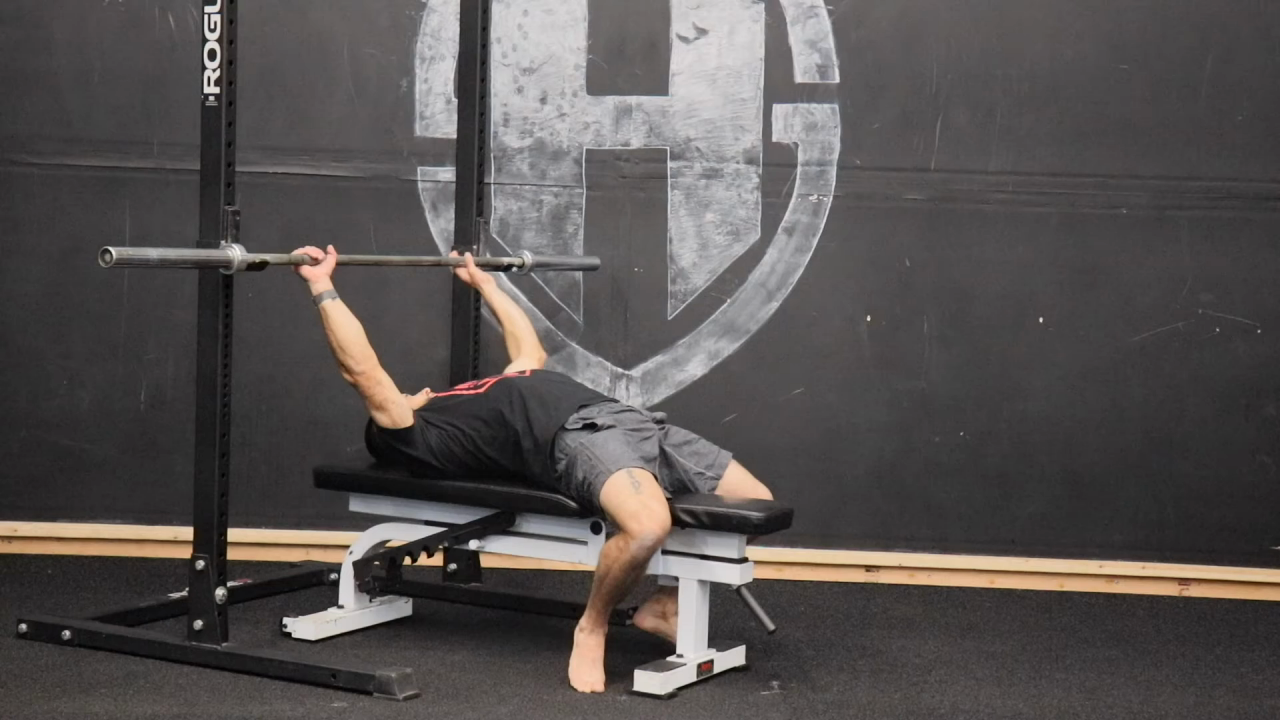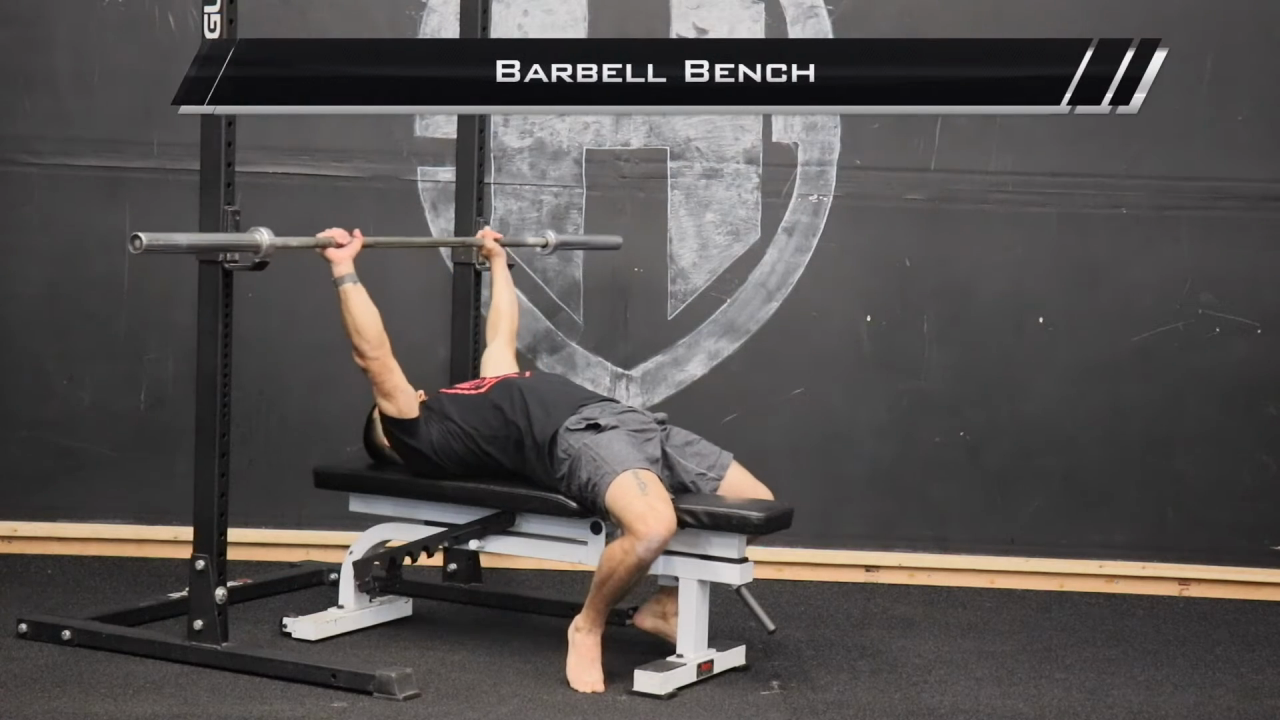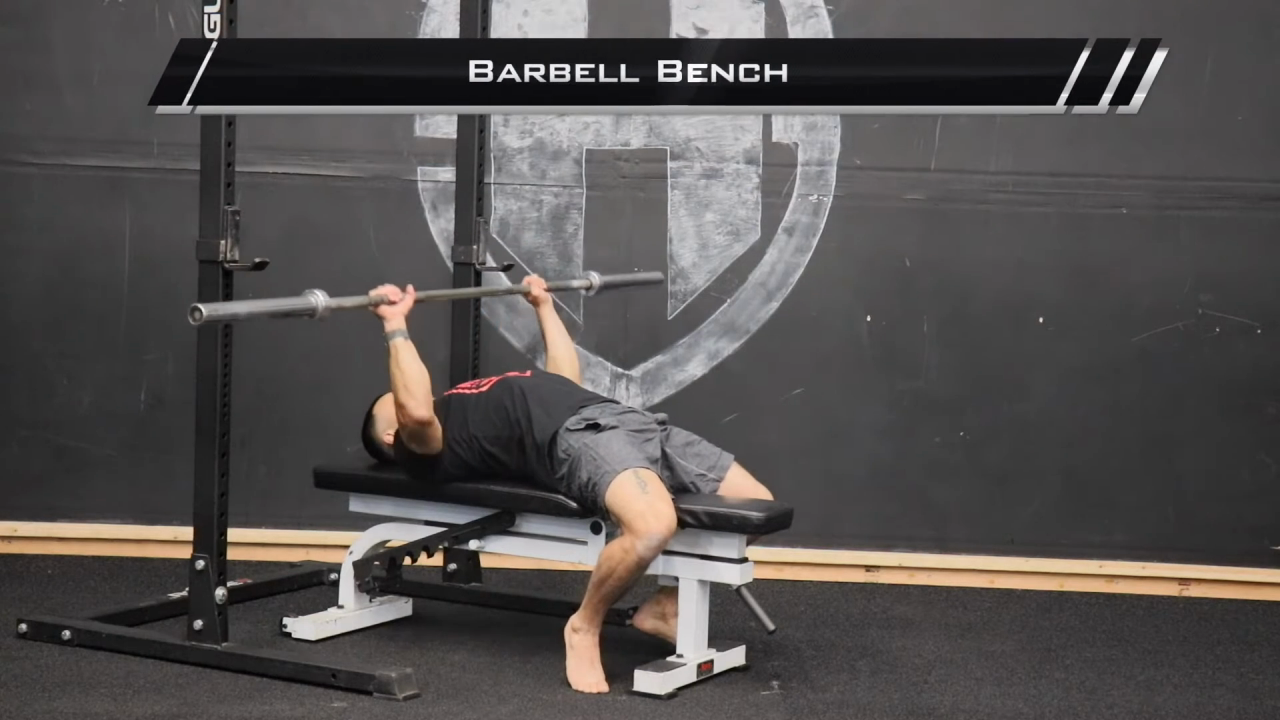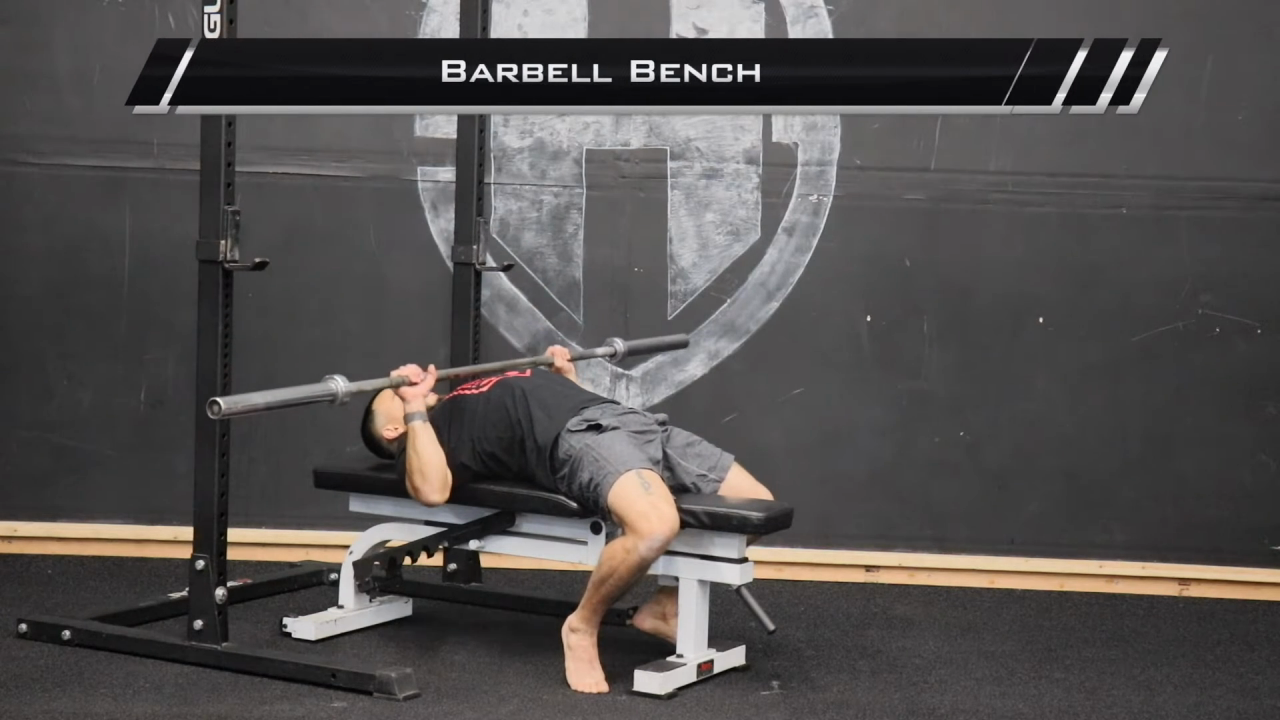
dt=1s
person 1, frame 1
left shoulder: (475, 406)
right shoulder: (421, 438)
left elbow: (530, 351)
right elbow: (363, 371)
left wrist: (484, 283)
right wrist: (322, 286)
left knee: (755, 505)
right knee: (646, 525)
left ankle: (665, 606)
right ankle: (592, 628)
person 1, frame 2
left shoulder: (474, 402)
right shoulder: (423, 436)
left elbow: (501, 335)
right elbow: (373, 356)
left wrist: (496, 260)
right wrist: (344, 270)
left knee: (756, 506)
right knee: (653, 527)
left ankle: (665, 606)
right ankle: (587, 627)
person 1, frame 3
left shoulder: (475, 407)
right shoulder: (425, 446)
left elbow: (567, 377)
right elbow: (418, 413)
left wrist: (544, 307)
right wrist: (395, 326)
right knee: (652, 527)
left ankle: (665, 606)
right ankle: (584, 627)
person 1, frame 4
left shoulder: (477, 403)
right shoulder: (428, 430)
right elbow: (432, 490)
left wrist: (565, 374)
right wrist: (414, 405)
right knee: (655, 527)
left ankle: (665, 606)
right ankle: (582, 627)
